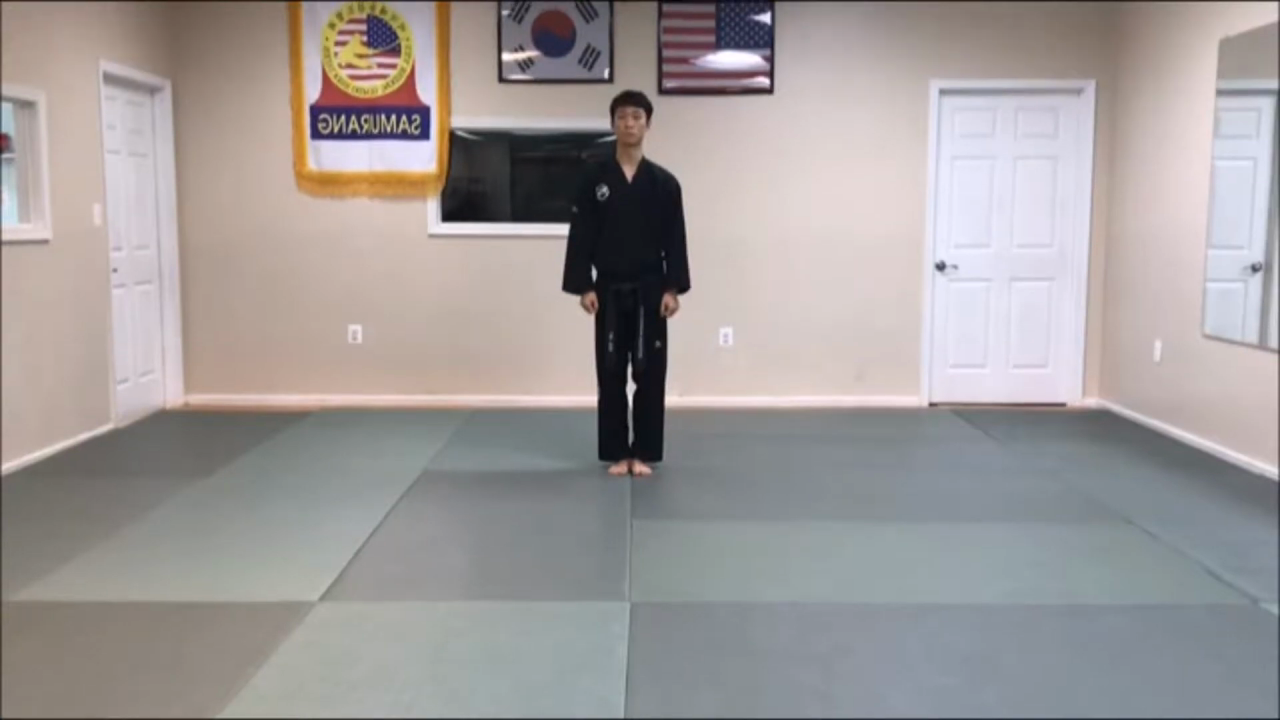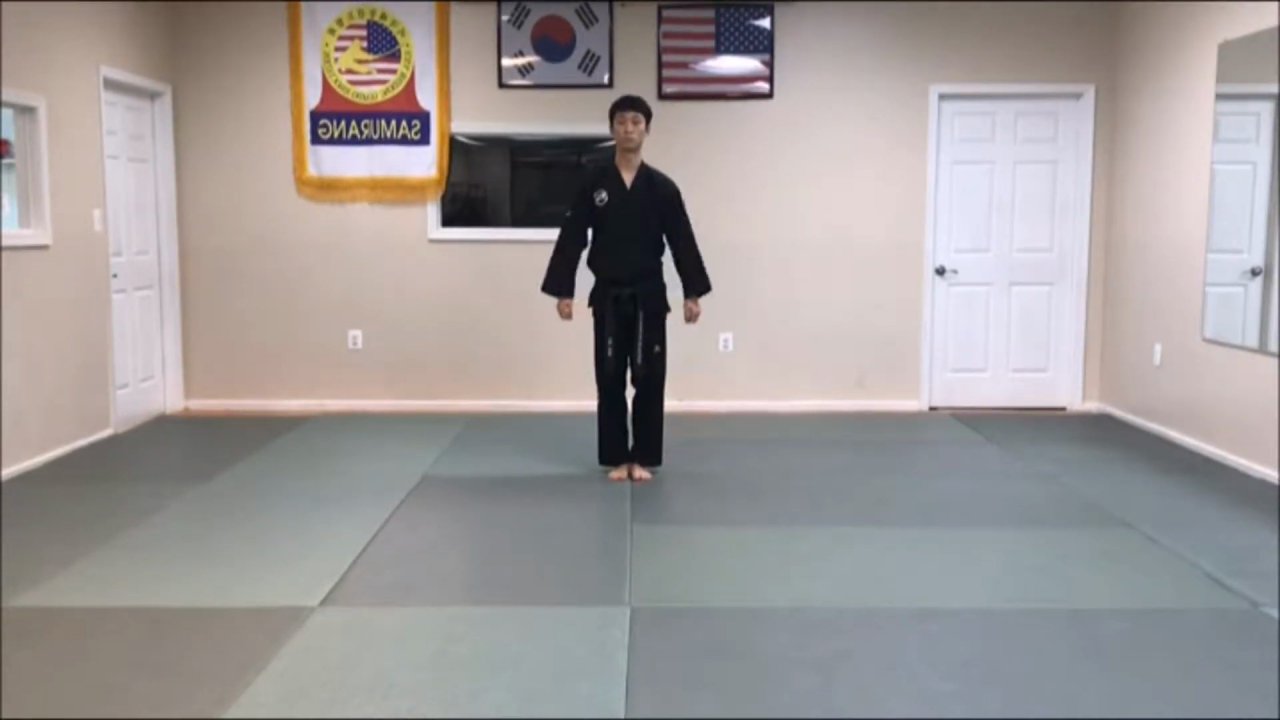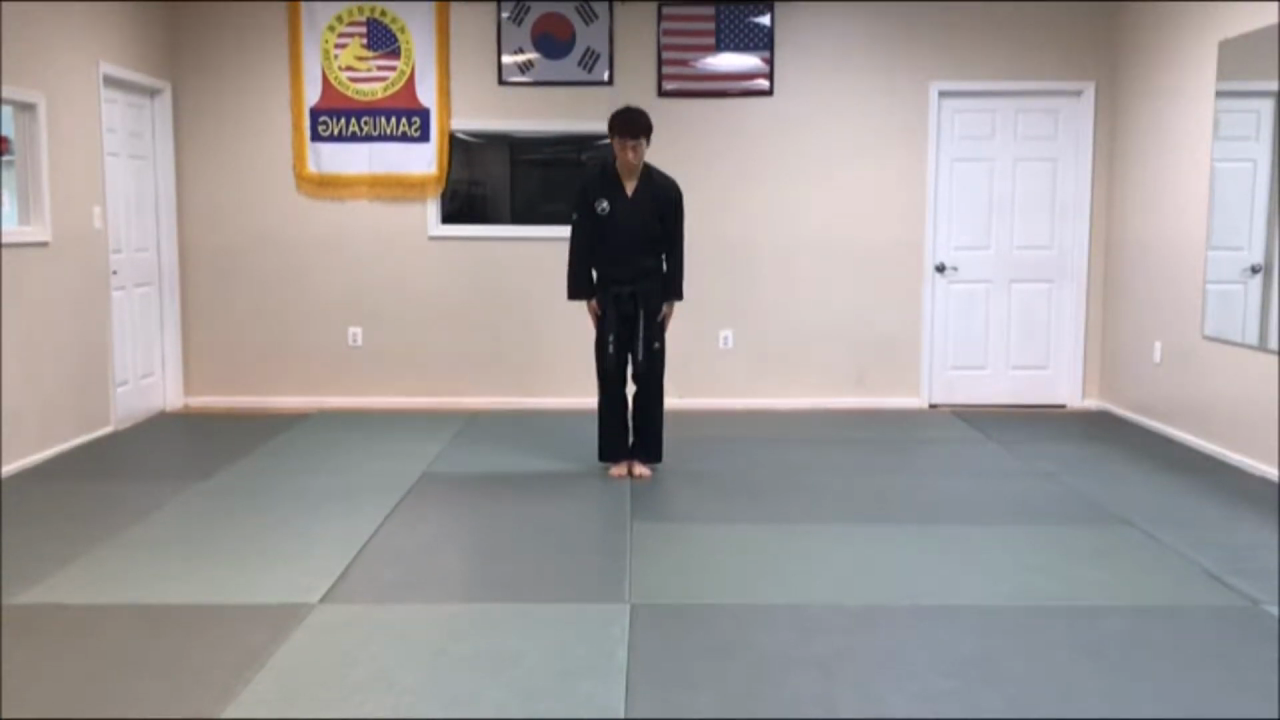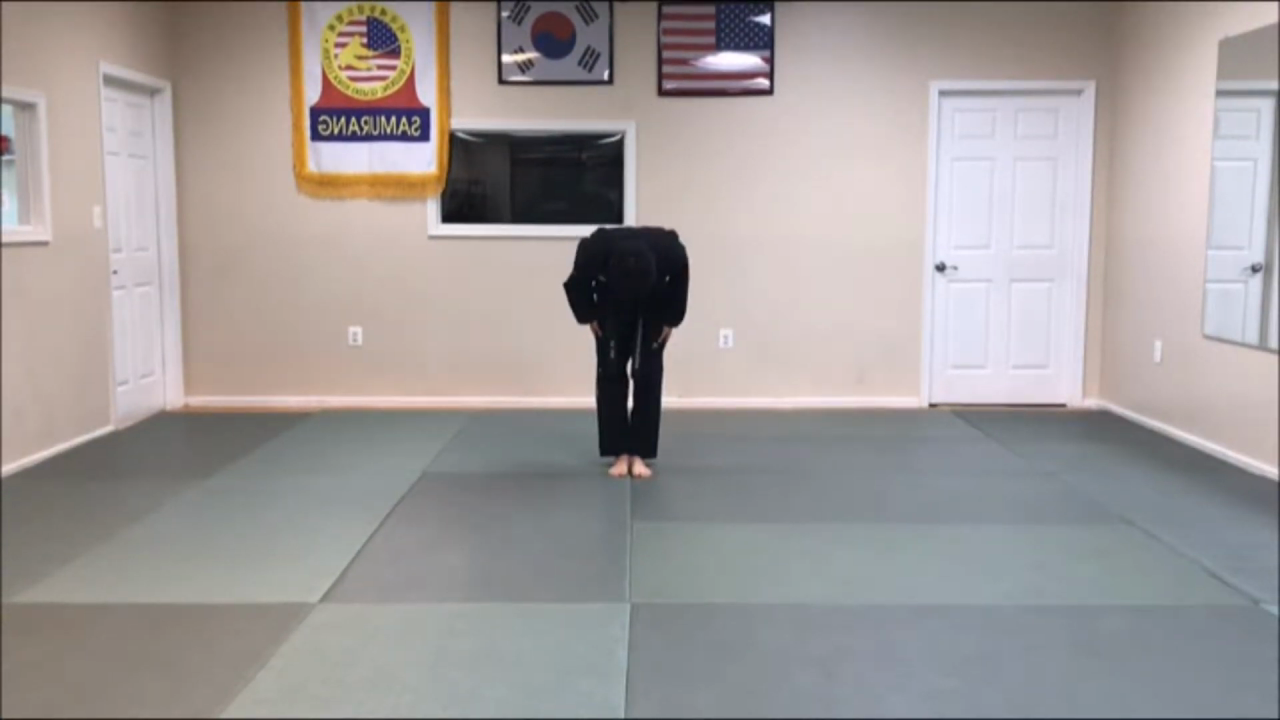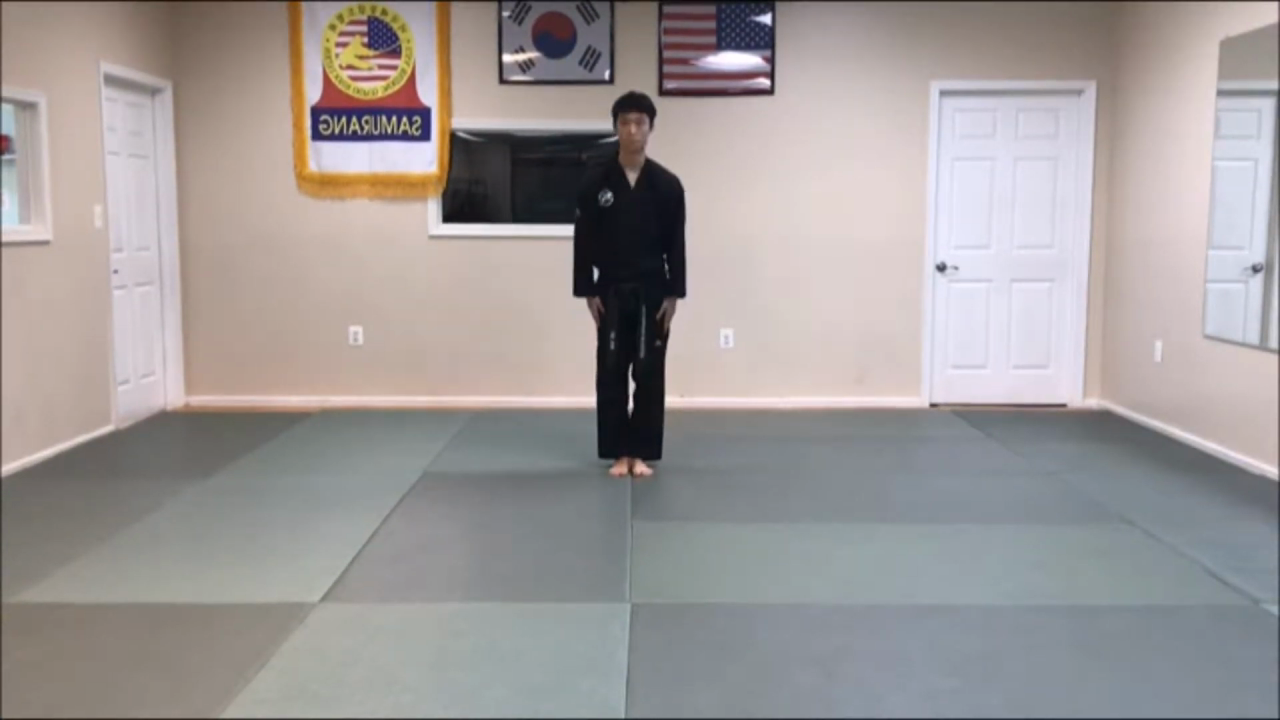
dt=1s
person 1, frame 1
left shoulder: (663, 181)
right shoulder: (594, 178)
left elbow: (674, 239)
right elbow: (581, 235)
left wrist: (673, 288)
right wrist: (584, 286)
left hip: (649, 290)
right hip: (609, 290)
left knee: (649, 373)
right knee: (610, 373)
left ankle: (643, 453)
right ankle: (617, 453)
person 1, frame 2
left shoulder: (662, 187)
right shoulder: (593, 183)
left elbow: (682, 241)
right elbow: (572, 238)
left wrist: (692, 293)
right wrist: (564, 290)
left hip: (648, 295)
right hip: (608, 296)
left knee: (648, 378)
right knee: (609, 378)
left ankle: (643, 457)
right ankle: (617, 457)
person 1, frame 3
left shoulder: (666, 189)
right shoulder: (593, 186)
left elbow: (674, 247)
right elbow: (581, 244)
left wrist: (671, 296)
right wrist: (587, 293)
left hip: (650, 295)
right hip: (609, 295)
left knee: (648, 375)
right knee: (610, 375)
left ankle: (643, 455)
right ankle: (617, 454)
person 1, frame 4
left shoulder: (671, 252)
right shoulder: (593, 252)
left elbow: (679, 285)
right elbow: (576, 285)
left wrist: (670, 320)
right wrist: (589, 316)
left hip: (653, 311)
right hip: (610, 309)
left knee: (646, 374)
right knee: (611, 373)
left ankle: (639, 452)
right ankle: (620, 451)
person 1, frame 5
left shoulder: (667, 184)
right shoulder: (596, 182)
left elbow: (675, 243)
right elbow: (584, 240)
left wrist: (673, 294)
right wrist: (588, 291)
left hip: (652, 294)
right hip: (610, 293)
left knee: (649, 373)
right knee: (611, 373)
left ankle: (642, 453)
right ankle: (618, 452)
